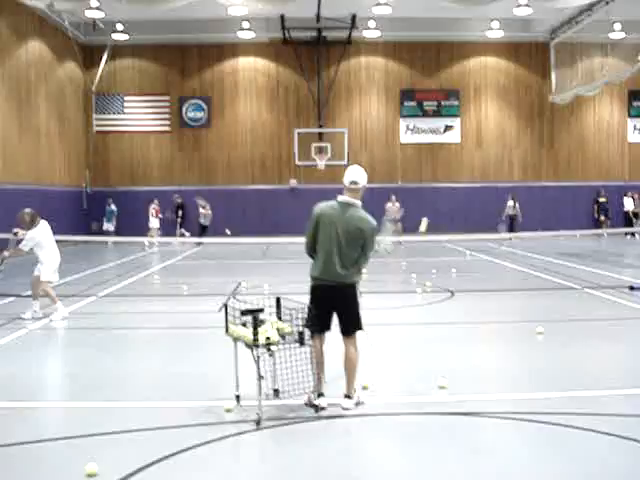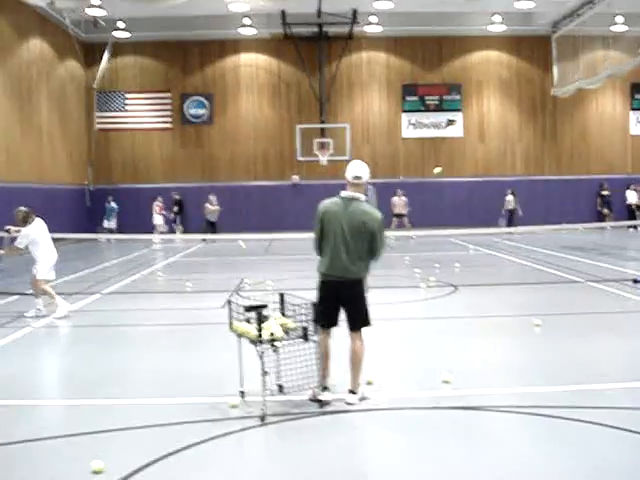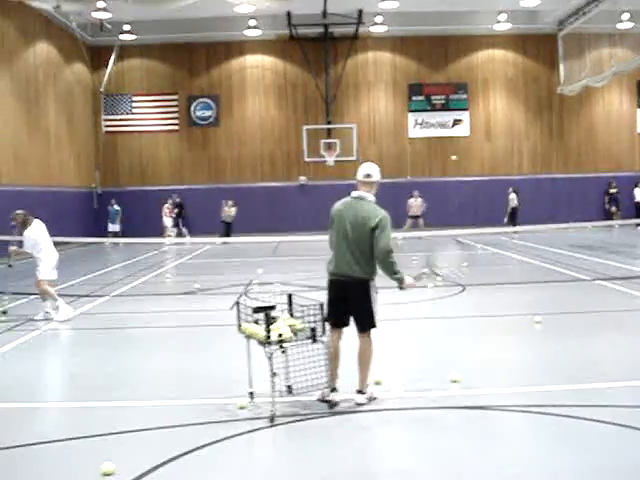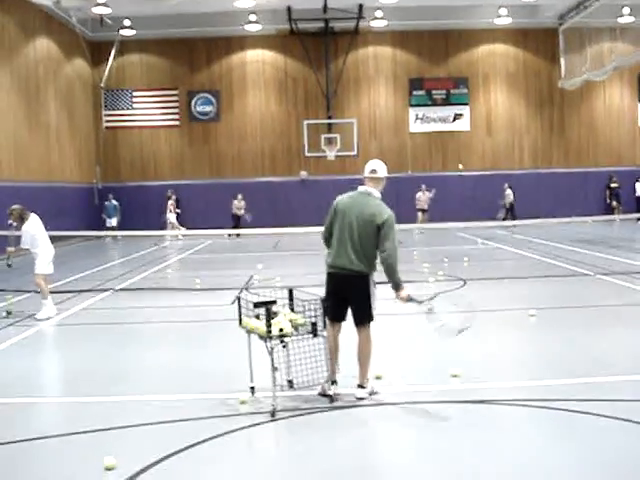
dt=0.2s
person 1, frame 1
left shoulder: (320, 210)
right shoulder: (368, 222)
left elbow: (309, 248)
right elbow: (364, 258)
left hip: (320, 283)
right hip: (347, 286)
left knee: (318, 338)
right knee: (350, 340)
left ankle: (318, 393)
right ankle: (350, 395)
person 1, frame 2
left shoulder: (325, 207)
right shoulder: (373, 216)
left elbow: (318, 245)
right elbow: (374, 253)
left hip: (328, 279)
right hip: (355, 281)
left knee: (324, 333)
right knee: (356, 334)
left ankle: (323, 388)
right ankle: (354, 390)
person 1, frame 3
left shoulder: (337, 207)
right shoulder: (379, 215)
right elbow: (384, 255)
right wrist: (400, 279)
left hip: (336, 278)
right hip: (361, 281)
left knee: (335, 333)
right knee: (364, 335)
left ankle: (331, 388)
right ankle: (362, 390)
person 1, frame 4
left shoulder: (340, 200)
right shoulder: (385, 213)
left elbow: (326, 237)
right elbow: (388, 255)
right wrist: (397, 286)
left hip: (335, 272)
right hip: (361, 275)
left knee: (333, 326)
right knee: (363, 329)
left ankle: (331, 382)
right ankle: (363, 384)
